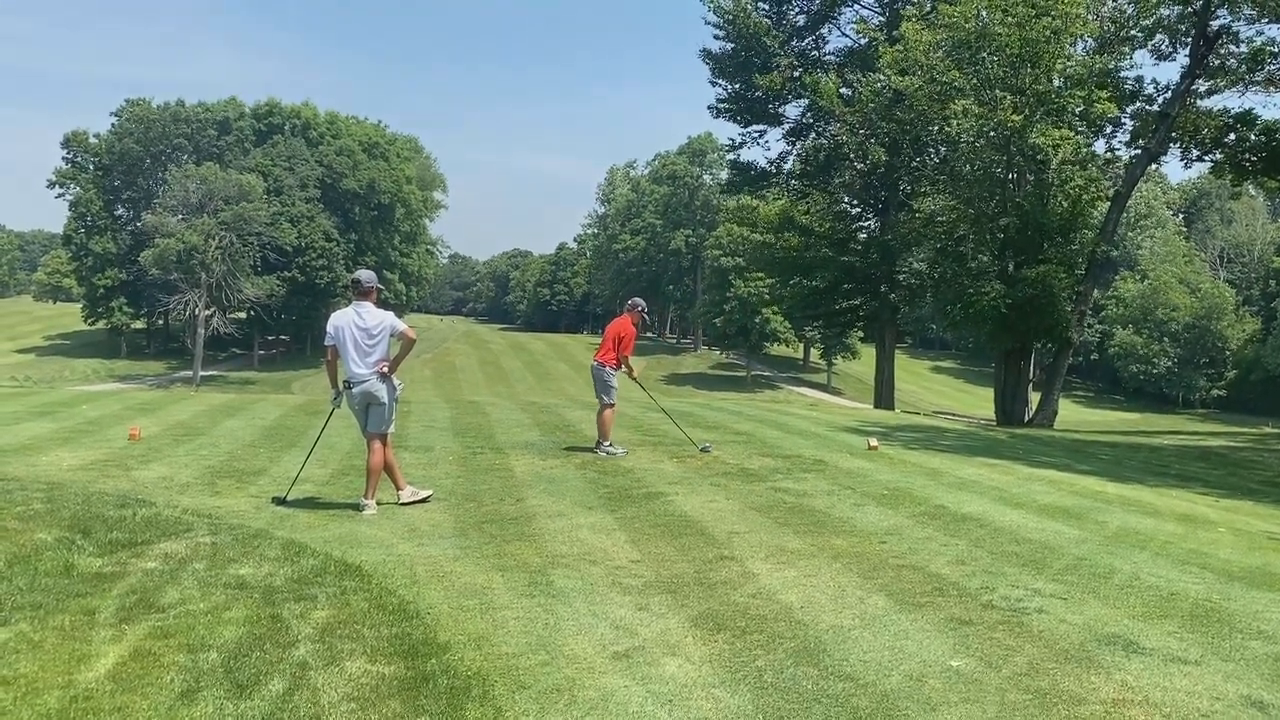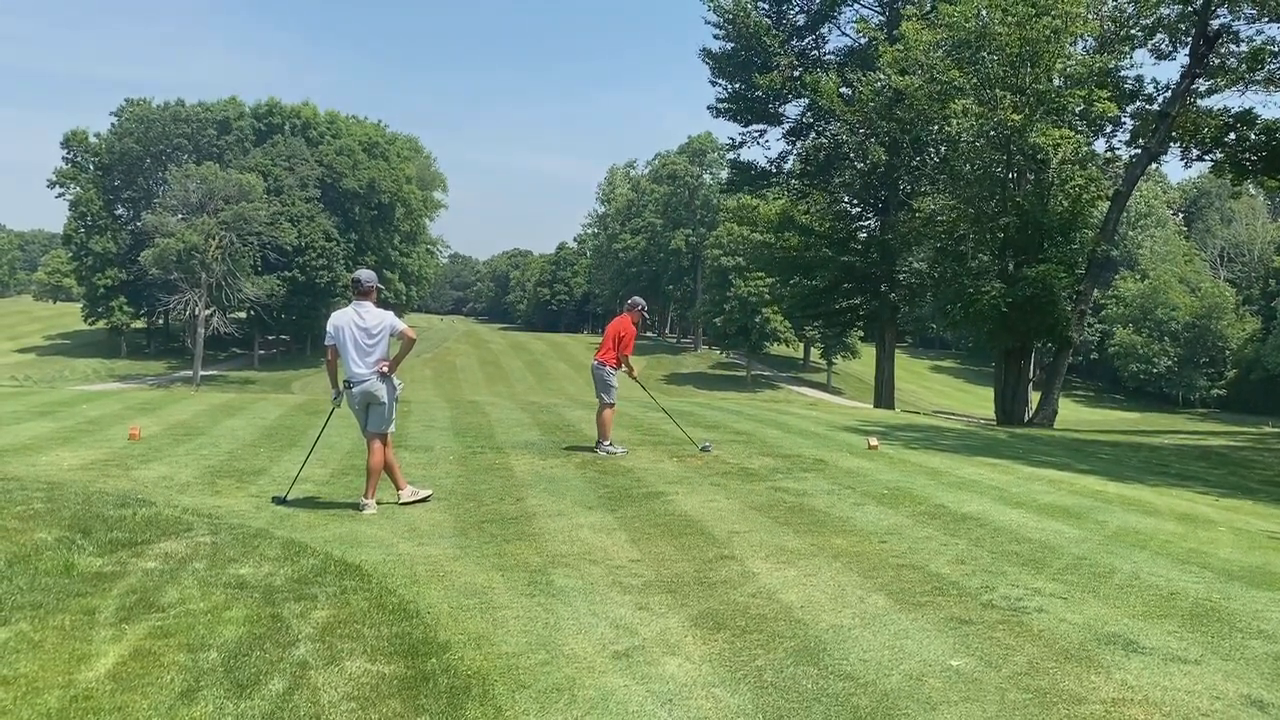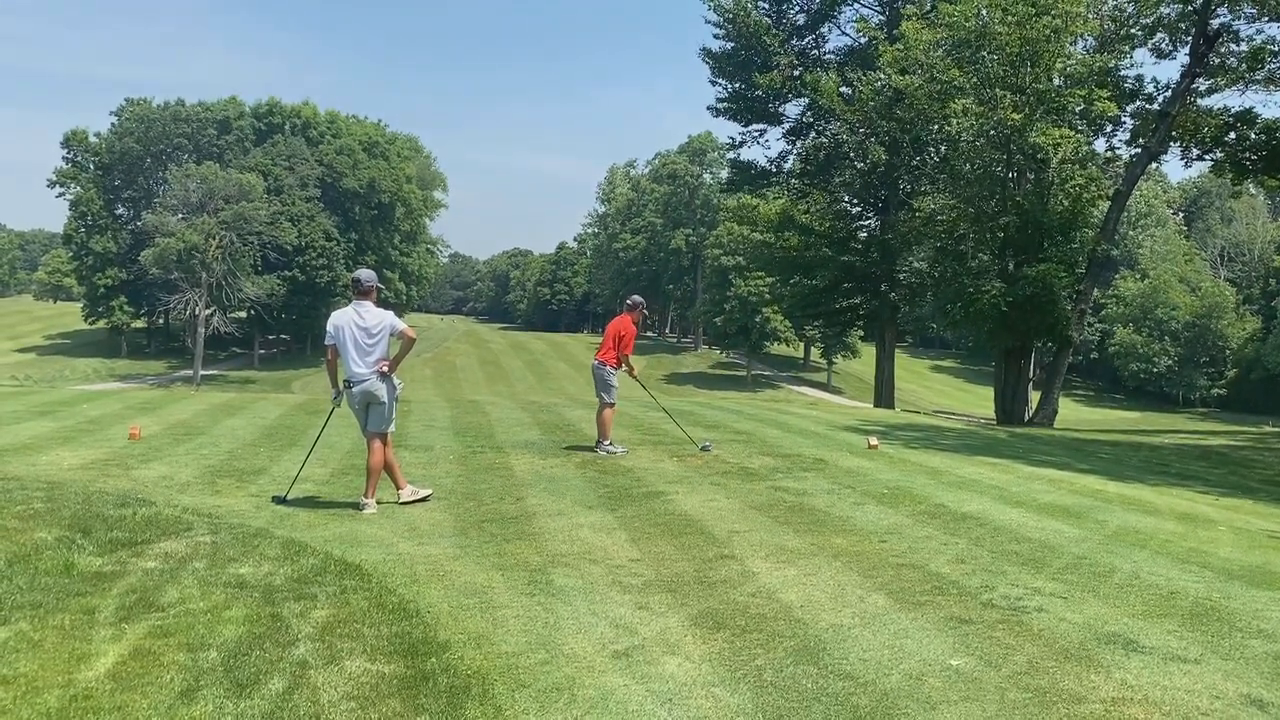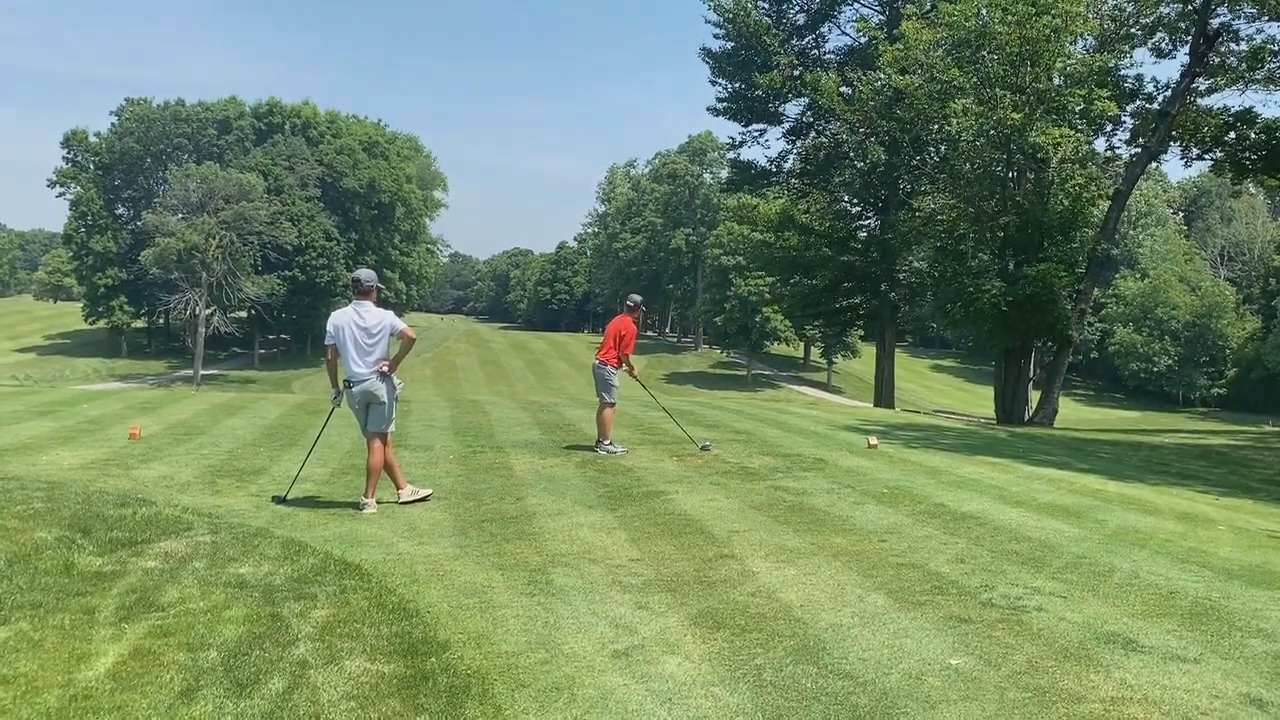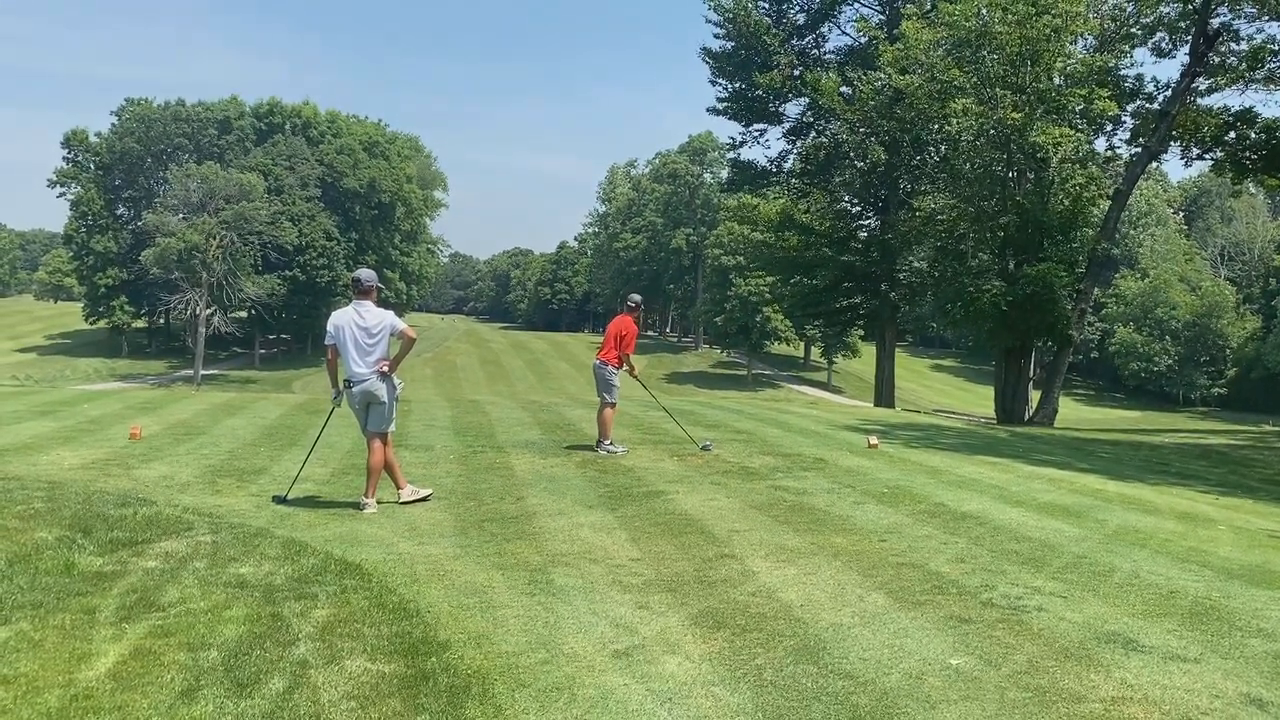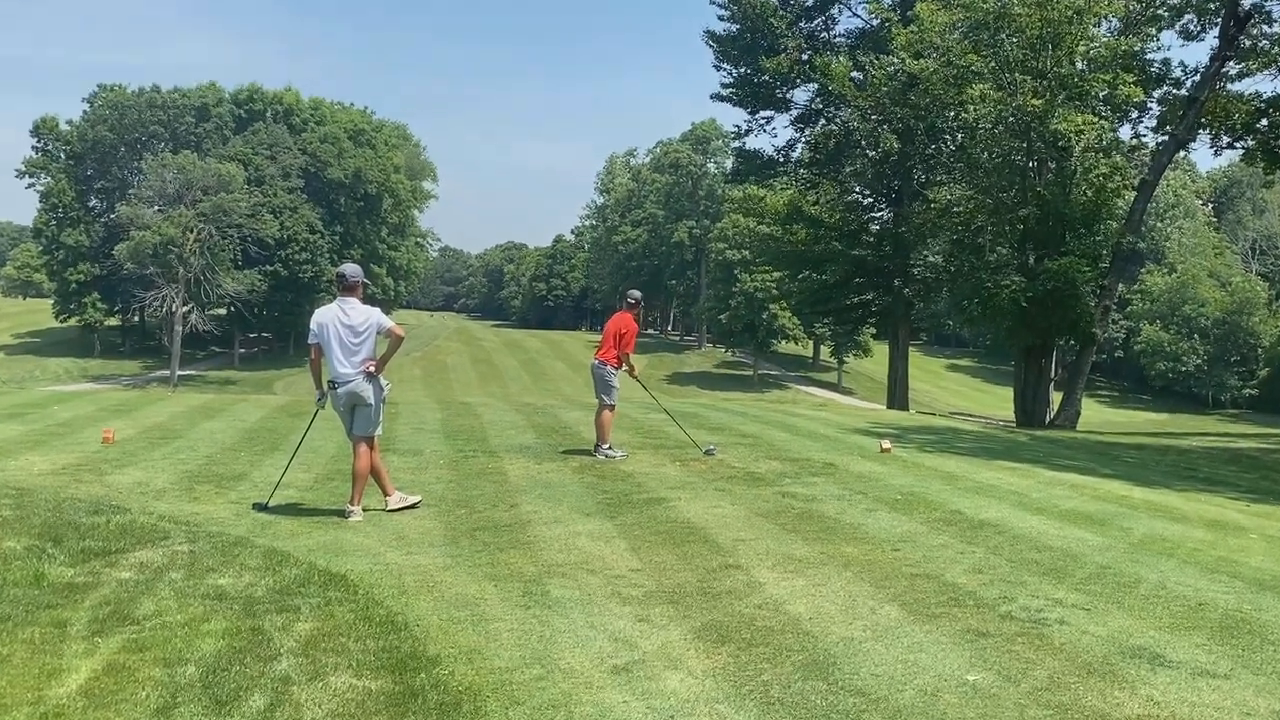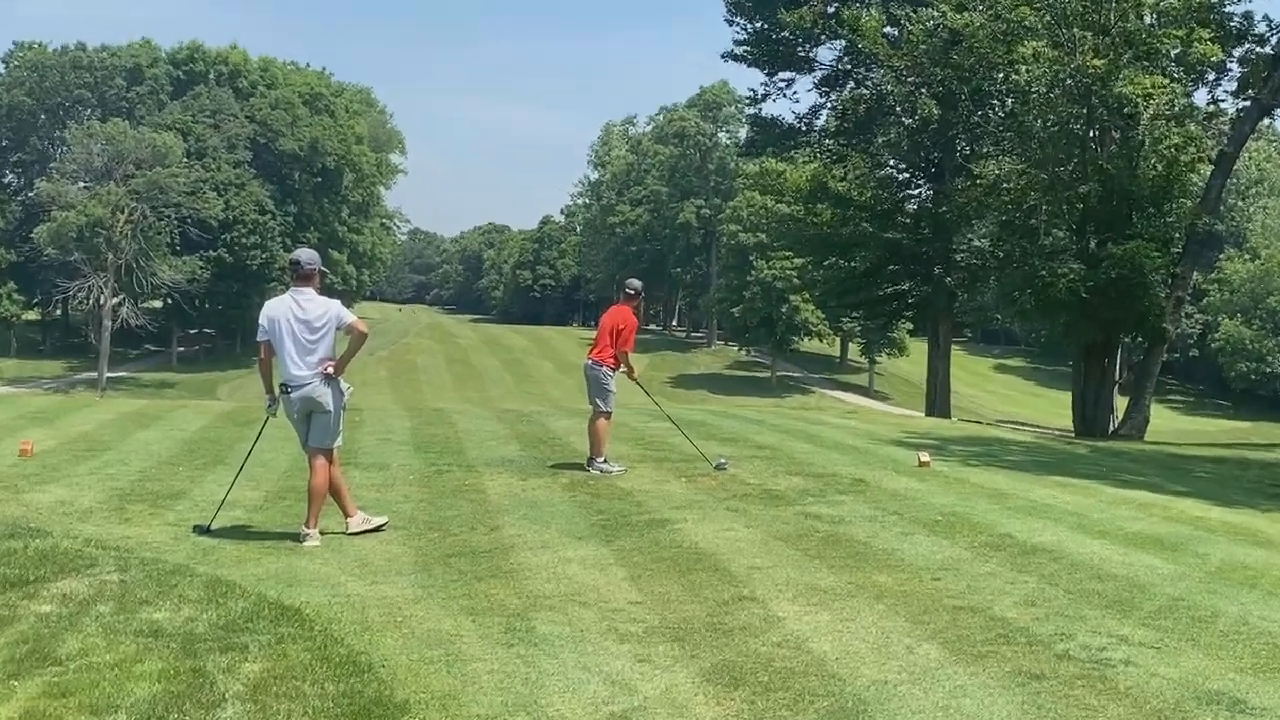
dt=0.1s
person 1, frame 1
left shoulder: (336, 318)
right shoulder: (384, 317)
left elbow: (330, 358)
right elbow: (411, 337)
left wrist: (334, 389)
right wrist: (394, 365)
left hip: (353, 388)
right hip: (380, 383)
left knee: (381, 440)
right knee: (377, 442)
left ankle: (403, 490)
right ankle: (368, 500)
person 1, frame 2
left shoulder: (336, 318)
right shoulder: (384, 317)
left elbow: (330, 358)
right elbow: (411, 337)
left wrist: (335, 389)
right wrist: (394, 364)
left hip: (353, 388)
right hip: (380, 383)
left knee: (382, 440)
right knee: (377, 442)
left ankle: (403, 488)
right ankle: (368, 499)
person 1, frame 3
left shoulder: (336, 318)
right shoulder: (384, 316)
left elbow: (330, 358)
right elbow: (410, 336)
left wrist: (335, 388)
right wrist: (394, 364)
left hip: (353, 387)
right hip: (379, 383)
left knee: (382, 440)
right knee: (377, 441)
left ankle: (403, 488)
right ankle: (368, 499)
person 1, frame 4
left shoulder: (336, 317)
right shoulder: (384, 316)
left elbow: (330, 358)
right elbow: (411, 336)
left wrist: (335, 388)
right wrist: (394, 364)
left hip: (353, 387)
right hip: (380, 383)
left knee: (381, 440)
right knee: (378, 442)
left ankle: (403, 488)
right ankle: (368, 499)
person 1, frame 5
left shoulder: (337, 317)
right shoulder: (384, 316)
left elbow: (331, 357)
right elbow: (411, 336)
left wrist: (335, 388)
right wrist: (394, 363)
left hip: (354, 387)
right hip: (380, 383)
left knee: (381, 440)
right knee: (378, 442)
left ankle: (403, 489)
right ankle: (369, 500)
person 1, frame 6
left shoulder: (320, 314)
right shoulder: (370, 313)
left elbow: (313, 357)
right elbow: (399, 334)
left wrist: (319, 390)
right wrist: (381, 363)
left hip: (338, 388)
right hip: (366, 383)
left knee: (368, 445)
right knee: (364, 446)
left ankle: (391, 496)
right ankle: (353, 509)
person 1, frame 7
left shoulder: (271, 308)
right shoulder: (329, 306)
left elbow: (264, 357)
right elbow: (362, 331)
left wrist: (270, 394)
right wrist: (341, 364)
left hip: (292, 393)
right hip: (324, 387)
left knee: (326, 456)
right knee: (321, 458)
left ankle: (353, 516)
right ankle: (310, 529)
person 2, frame 1
left shoulder: (617, 322)
right shoulder: (629, 329)
right elbow: (623, 355)
left wrist: (621, 366)
right wrist: (631, 371)
left hip: (598, 364)
right hip: (606, 368)
left knee: (604, 405)
right knee: (609, 406)
left ankle: (601, 441)
right ankle: (606, 445)
person 2, frame 2
left shoulder: (617, 321)
right shoulder: (630, 328)
right elbow: (623, 355)
left wrist: (623, 366)
right wrist: (631, 370)
left hip: (598, 364)
right hip: (607, 368)
left knee: (603, 405)
right knee: (609, 406)
left ankle: (601, 441)
right ankle: (606, 445)
person 2, frame 3
left shoulder: (617, 321)
right shoulder: (630, 327)
right elbow: (623, 354)
left wrist: (623, 366)
right wrist: (632, 369)
left hip: (599, 363)
right hip: (607, 367)
left knee: (604, 404)
right knee: (609, 405)
left ankle: (601, 441)
right ankle: (606, 444)
person 2, frame 4
left shoulder: (617, 320)
right shoulder: (630, 328)
right elbow: (624, 354)
left wrist: (625, 366)
right wrist: (632, 369)
left hip: (599, 362)
right hip: (608, 367)
left knee: (604, 404)
right knee: (609, 405)
left ankle: (601, 440)
right ankle: (606, 444)
person 2, frame 5
left shoulder: (617, 320)
right shoulder: (631, 327)
right elbow: (624, 353)
left wrist: (626, 366)
right wrist: (632, 369)
left hip: (600, 362)
right hip: (609, 366)
left knee: (604, 404)
right knee: (610, 405)
left ankle: (602, 440)
right ankle: (606, 443)
person 2, frame 6
left shoulder: (616, 318)
right shoulder: (631, 325)
right elbow: (624, 353)
left wrist: (625, 365)
right wrist: (632, 369)
left hip: (598, 362)
right hip: (608, 366)
left knee: (603, 406)
right knee: (608, 407)
left ankle: (600, 445)
right ankle: (605, 448)
person 2, frame 7
left shoulder: (612, 311)
right shoulder: (630, 320)
right elbow: (622, 351)
left wrist: (622, 366)
right wrist: (631, 370)
left hip: (592, 363)
right hip: (604, 368)
left knee: (597, 412)
right knee: (604, 414)
